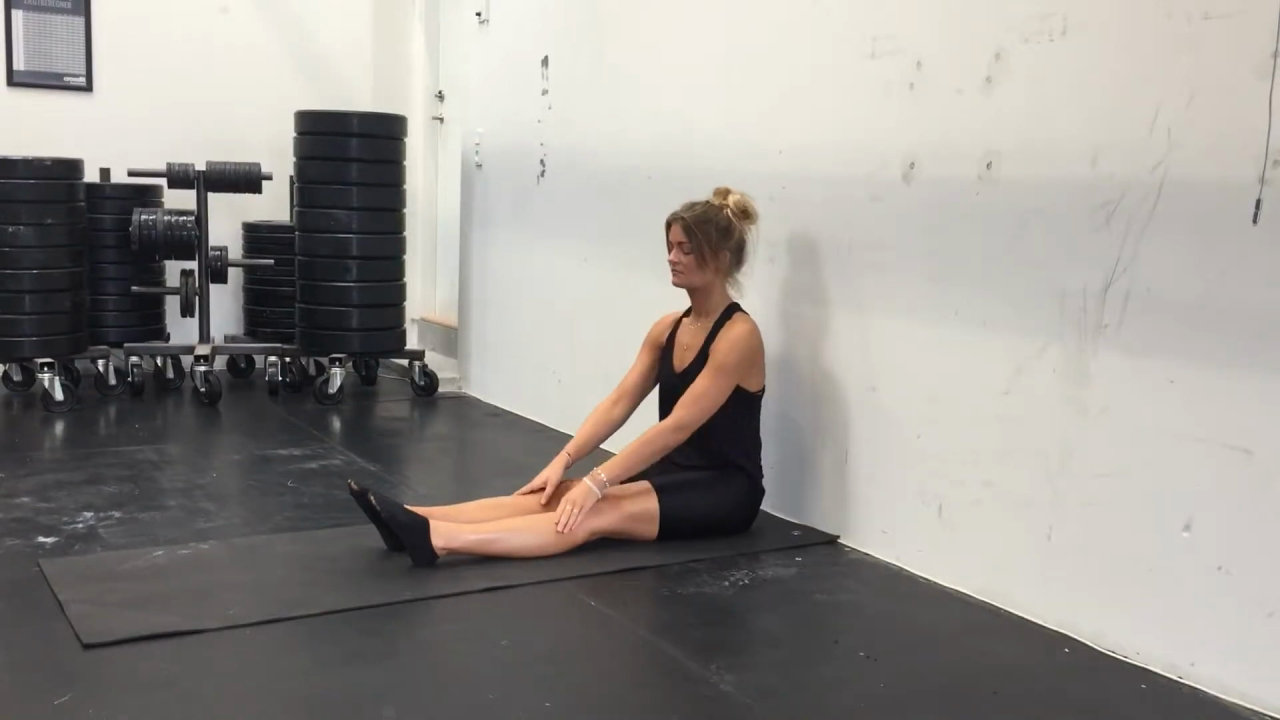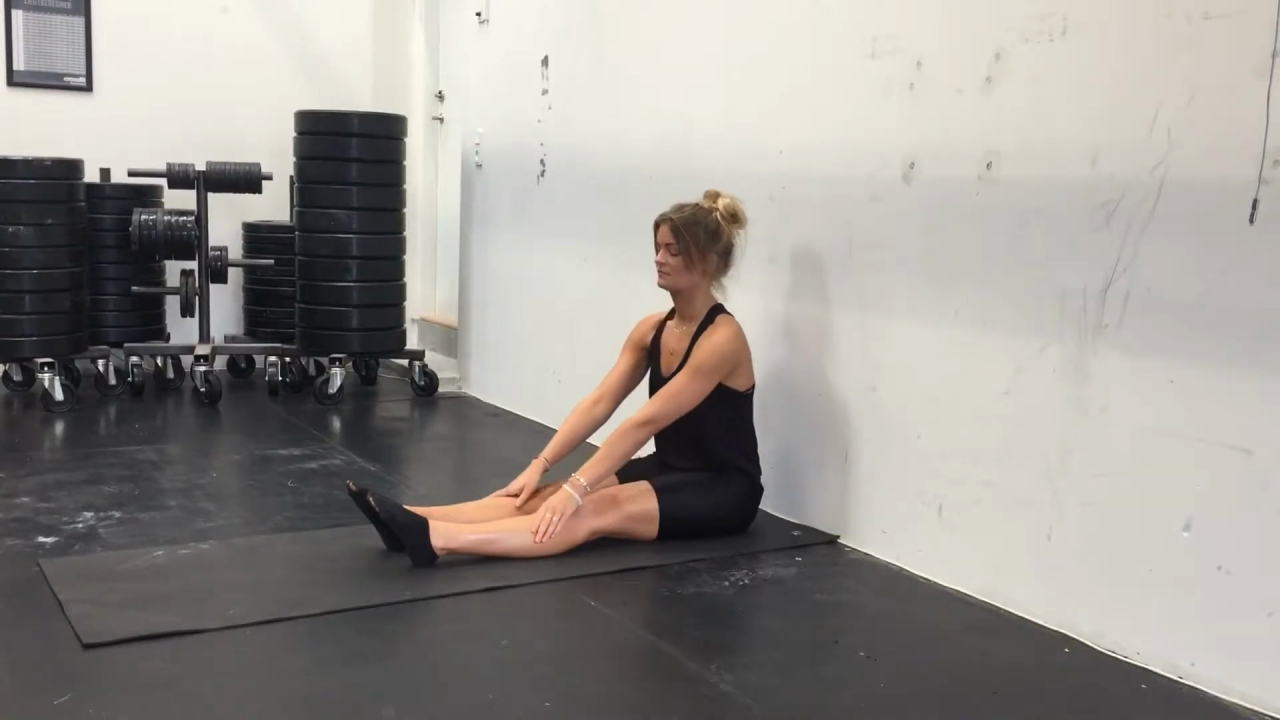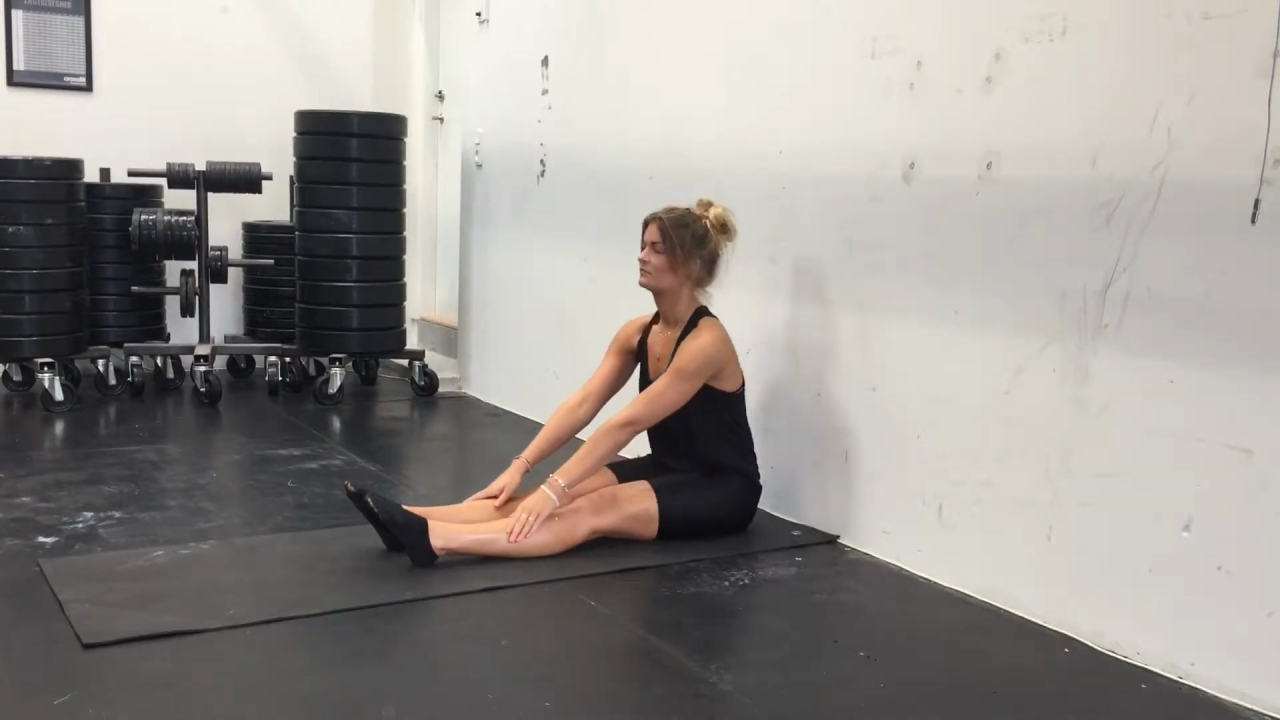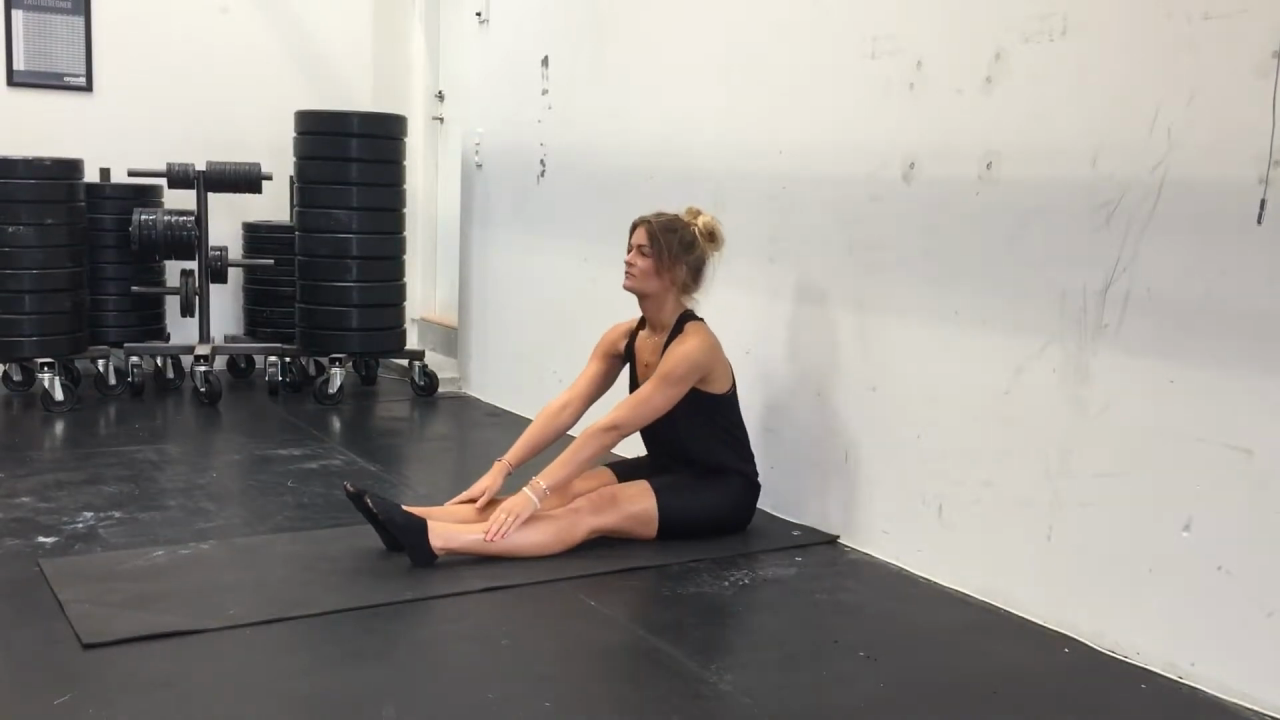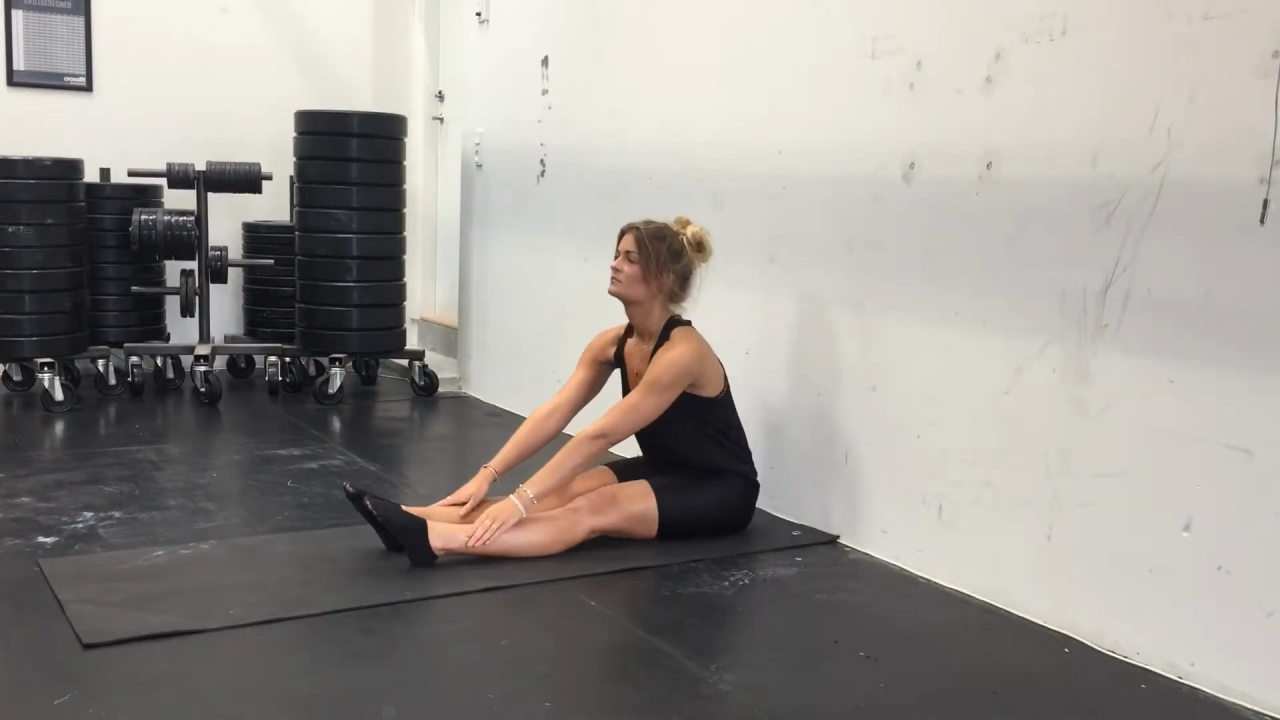
dt=0.3s
person 1, frame 1
left shoulder: (738, 335)
right shoulder: (669, 327)
left elbow: (678, 426)
right elbow: (617, 404)
left wrist: (595, 483)
right wrist: (562, 461)
left hip: (725, 489)
right hip: (673, 471)
left knee: (598, 512)
right knee: (559, 496)
left ankle: (436, 540)
right ankle: (414, 520)
person 1, frame 2
left shoulder: (722, 338)
right shoulder: (653, 328)
left elbow: (645, 422)
right elbow: (598, 403)
left wrist: (576, 489)
right wrist: (540, 466)
left hip: (724, 489)
right hip: (668, 469)
left knee: (598, 510)
right knee: (549, 497)
left ankle: (436, 539)
right ankle: (415, 521)
person 1, frame 3
left shoulder: (707, 342)
right shoulder: (639, 331)
left elbow: (627, 423)
right elbow: (582, 404)
left wrist: (553, 489)
right wrist: (520, 466)
left hip: (722, 490)
right hip: (667, 468)
left knee: (594, 510)
right knee: (572, 494)
left ankle: (434, 540)
right ankle: (413, 521)
person 1, frame 4
left shoulder: (693, 346)
right shoulder: (625, 336)
left elbow: (611, 428)
right elbow: (566, 408)
left wrist: (535, 492)
right wrist: (501, 469)
left hip: (721, 490)
right hip: (665, 469)
left knee: (594, 510)
right knee: (565, 492)
left ankle: (434, 540)
right ankle: (412, 521)
person 1, frame 5
left shoulder: (682, 352)
right shoulder: (613, 343)
left elbow: (600, 435)
right elbow: (553, 414)
left wrist: (521, 500)
right wrist: (487, 475)
left hip: (720, 489)
right hip: (663, 469)
left knee: (592, 511)
right knee: (564, 491)
left ankle: (432, 539)
right ankle: (416, 523)
